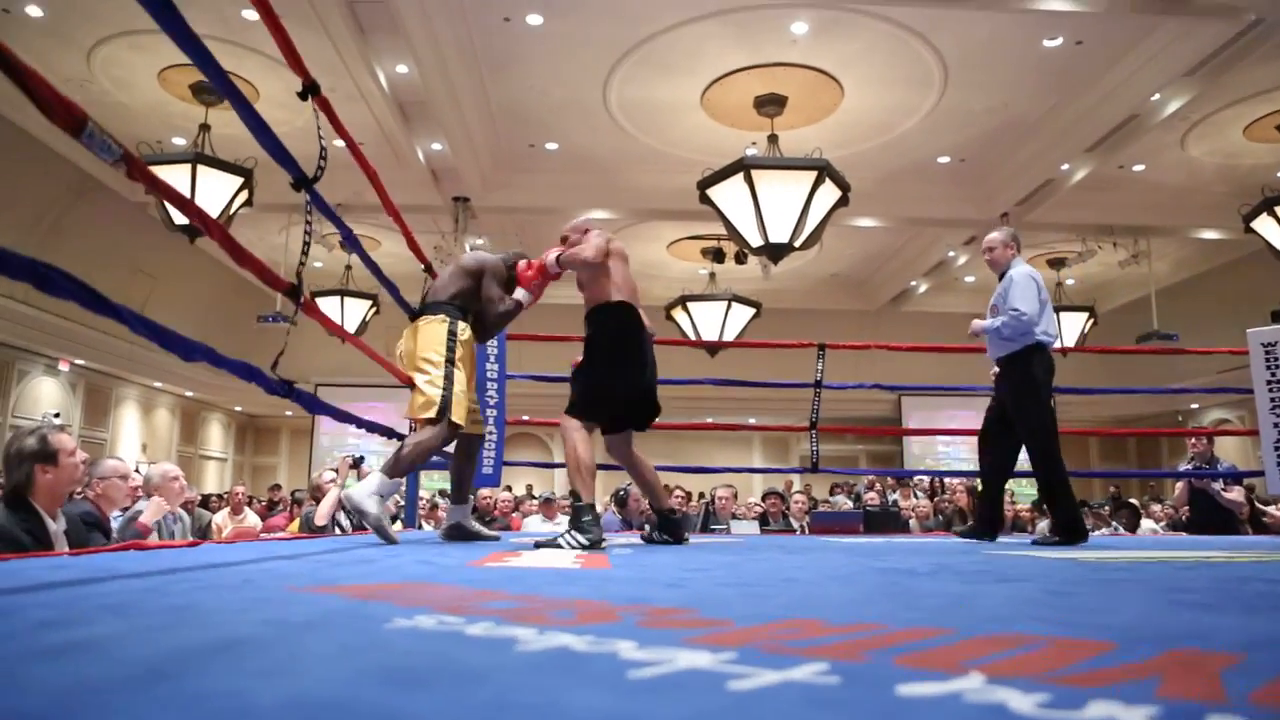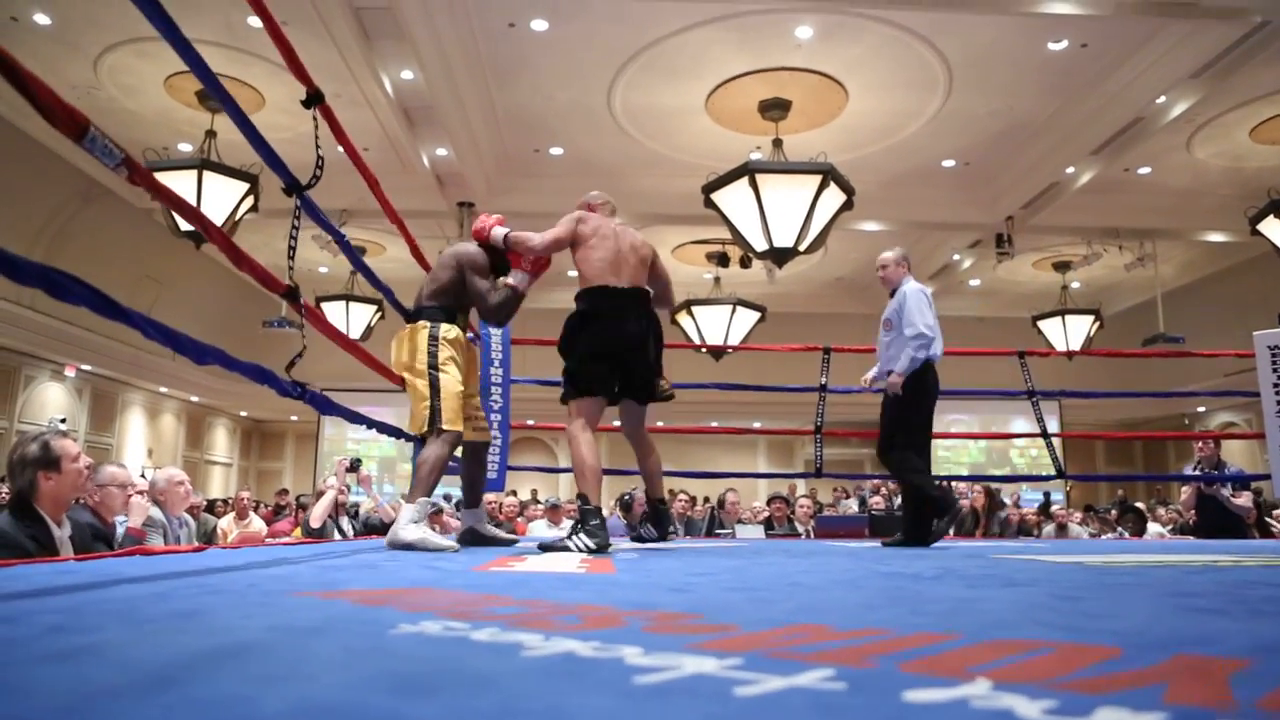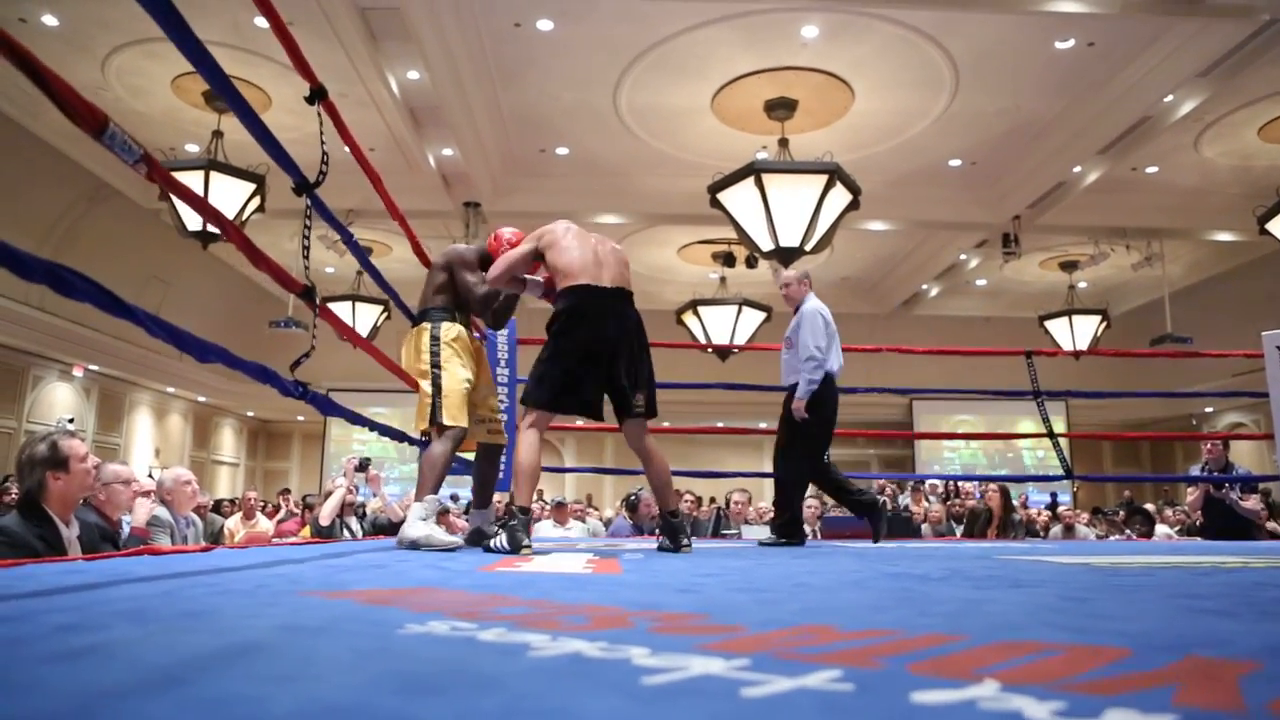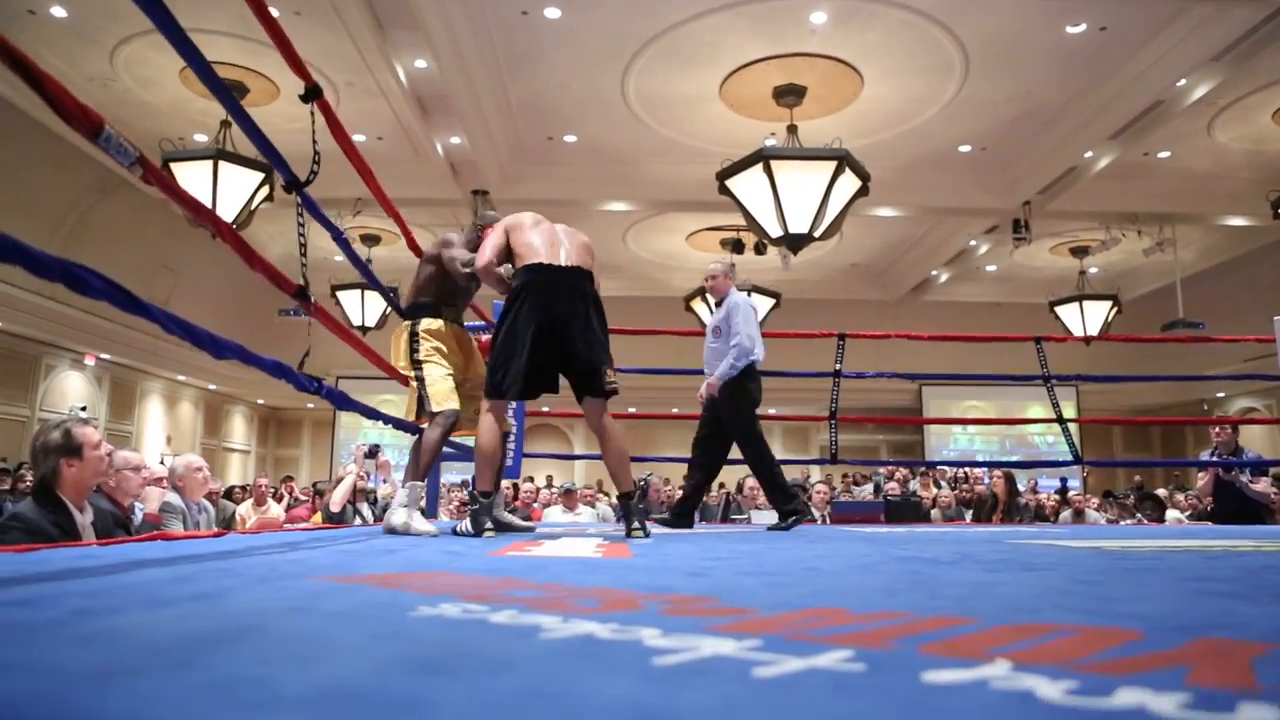
dt=0.5s
person 1, frame 1
left shoulder: (600, 239)
right shoulder: (611, 266)
left elbow: (586, 259)
right elbow: (646, 327)
left wrist: (552, 260)
left hip: (613, 338)
right hip: (632, 347)
left knee: (573, 425)
right knee: (619, 448)
left ankle: (586, 522)
right ankle: (670, 523)
person 1, frame 2
left shoulder: (582, 221)
right shoulder: (640, 241)
left elbow: (539, 245)
right elbow: (668, 300)
left wrist: (498, 234)
left hip: (600, 320)
right hip: (641, 327)
left knee: (580, 424)
right knee: (635, 427)
left ankle: (593, 526)
right ankle: (659, 517)
person 1, frame 3
left shoulder: (551, 232)
right shoulder: (614, 249)
left elbow: (494, 276)
left wrist: (533, 285)
left hip: (579, 323)
right hip: (624, 322)
left knee: (532, 424)
right knee: (639, 437)
left ankle: (518, 527)
right ankle: (675, 529)
person 1, frame 4
left shoulder: (516, 222)
right shoulder: (580, 238)
left elbow: (483, 267)
left wrist: (509, 287)
left hip: (534, 293)
right hip: (581, 297)
left knee: (494, 407)
right knee: (598, 413)
left ankle: (481, 513)
right ankle: (631, 514)
person 2, frame 1
left shoulder: (473, 269)
right shoulder: (494, 264)
left elbow: (480, 331)
right elbow: (495, 317)
left wrist: (520, 296)
right wrist: (524, 293)
left hip: (443, 336)
right hip: (442, 332)
left knee: (471, 432)
right knee: (443, 425)
left ankle: (459, 520)
right ankle: (370, 492)
person 2, frame 2
left shoulder: (476, 260)
right shoulder: (472, 255)
left elbow: (499, 318)
right elbow: (493, 312)
left wrist: (524, 278)
right wrist: (519, 274)
left hip: (447, 344)
right hip: (433, 340)
left knee: (477, 435)
right knee: (446, 433)
left ankle: (473, 523)
right ankle: (408, 523)
person 2, frame 3
left shoulder: (477, 267)
right shoulder: (464, 254)
left elbow: (495, 320)
right elbow: (480, 304)
left hip: (461, 345)
right hip: (440, 339)
left knee: (493, 437)
right knee: (451, 429)
left ankle: (481, 524)
right ankle: (417, 522)
person 2, frame 4
left shoulder: (472, 272)
right shoulder: (452, 242)
right elbow: (463, 271)
left hip: (459, 341)
right hip: (427, 335)
right knee: (444, 417)
left ankle: (493, 511)
right ankle: (403, 510)
person 3, frame 1
left shoulder: (1020, 276)
right shoulder: (1011, 280)
left elbow: (1022, 320)
left wrist: (985, 326)
right wrist: (1002, 364)
left hip: (1026, 370)
right hip: (1017, 371)
left knee: (1042, 447)
right knee: (993, 442)
left ankle: (1069, 527)
right ankle: (986, 521)
person 3, frame 2
left shoulder: (912, 293)
right shoulder: (898, 299)
left elbow: (922, 335)
left wrist: (900, 373)
right wrist: (876, 373)
left hip: (912, 385)
right hip: (912, 385)
left knee: (893, 451)
right knee: (911, 453)
left ankle: (943, 504)
right ankle: (916, 530)
person 3, frame 3
left shoulder: (810, 311)
right shoulder: (806, 314)
left elbow: (815, 358)
left wrist: (800, 396)
right wrist: (797, 394)
left hip: (813, 397)
right hip: (816, 398)
left knee: (790, 461)
right knee: (812, 464)
left ankle: (788, 530)
right ankle: (867, 506)
person 3, frame 4
left shoulder: (739, 303)
right shoulder: (721, 310)
left elbow: (744, 345)
left wrist: (719, 377)
right wrist: (707, 383)
left hip: (735, 387)
right hip: (723, 388)
left knee: (753, 448)
right knee: (704, 449)
left ankle: (791, 506)
right ankle: (682, 512)
